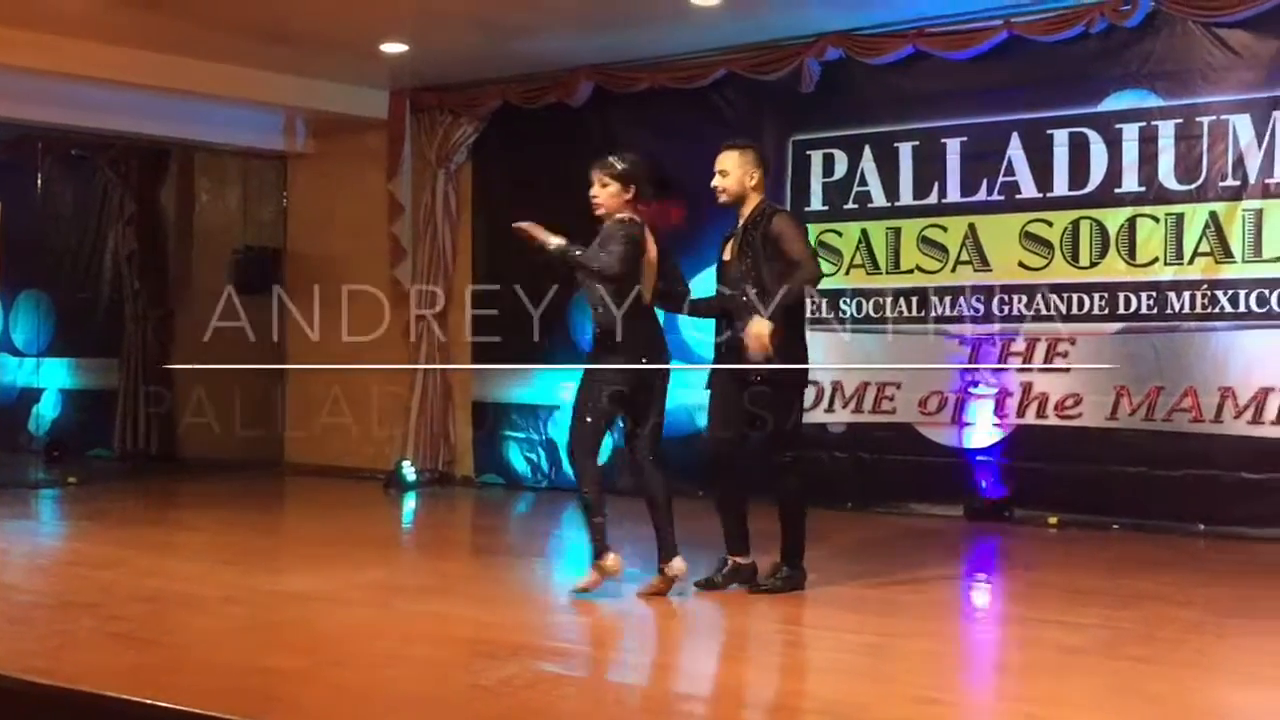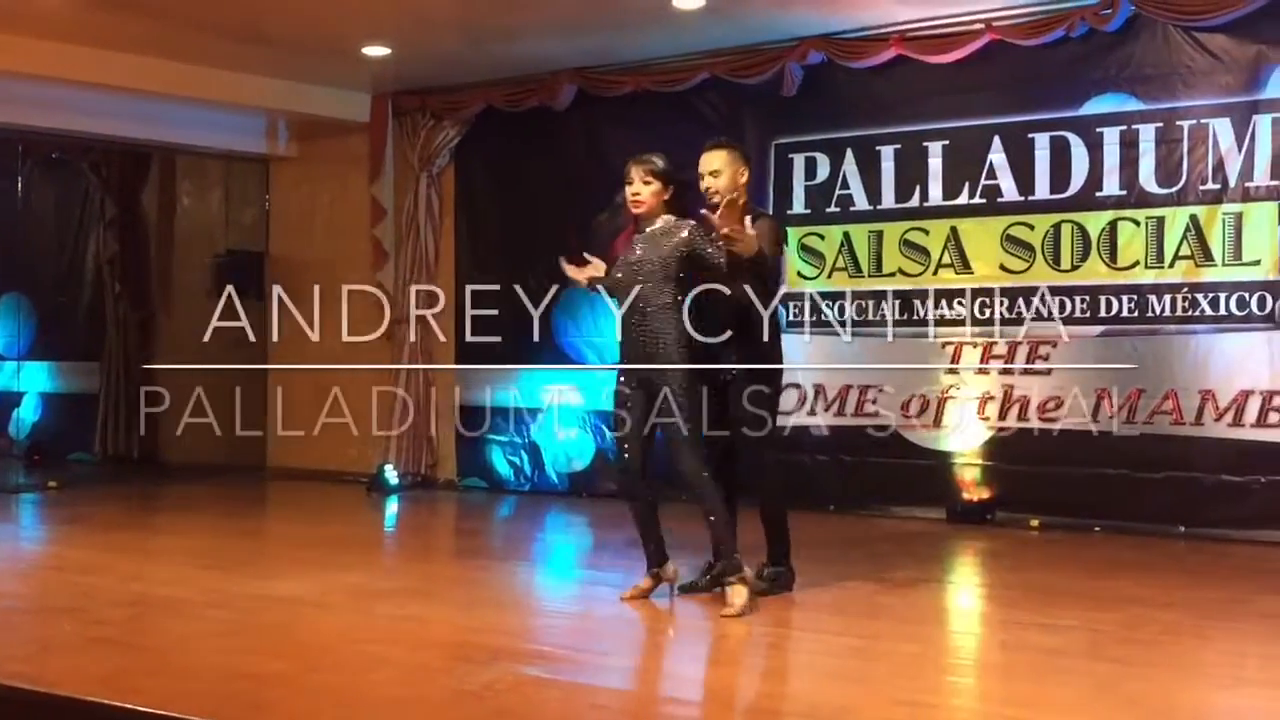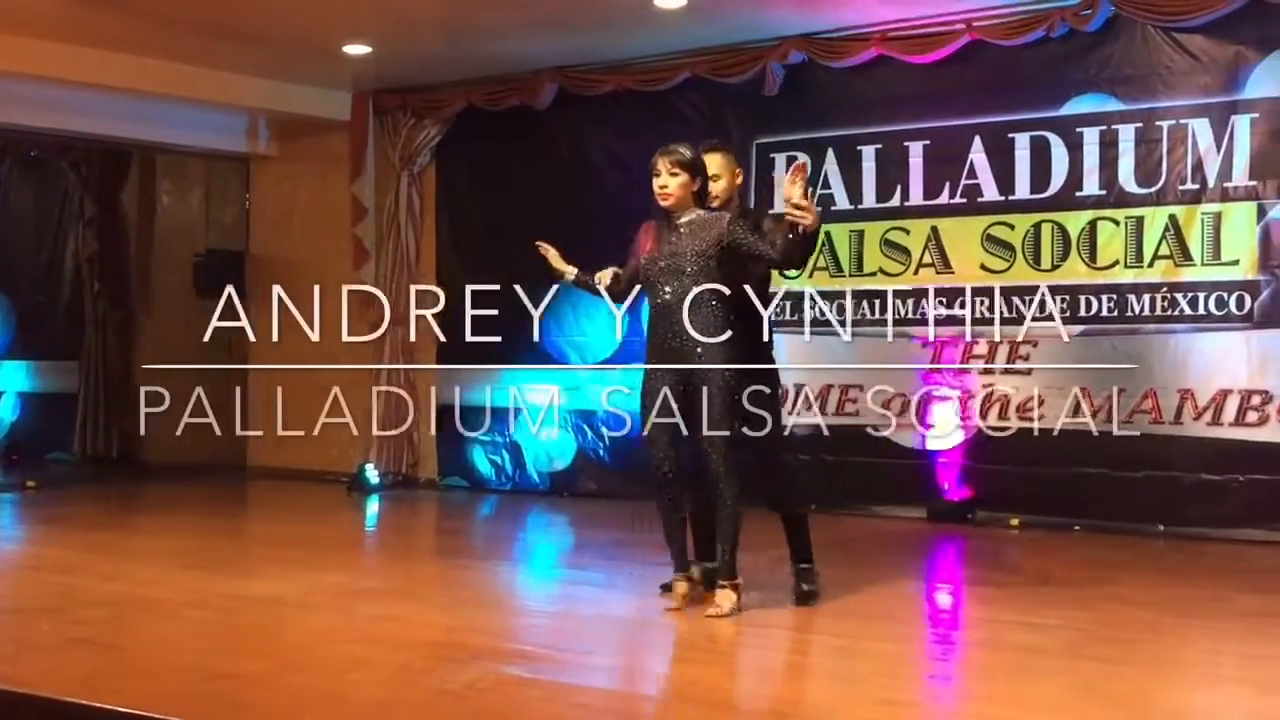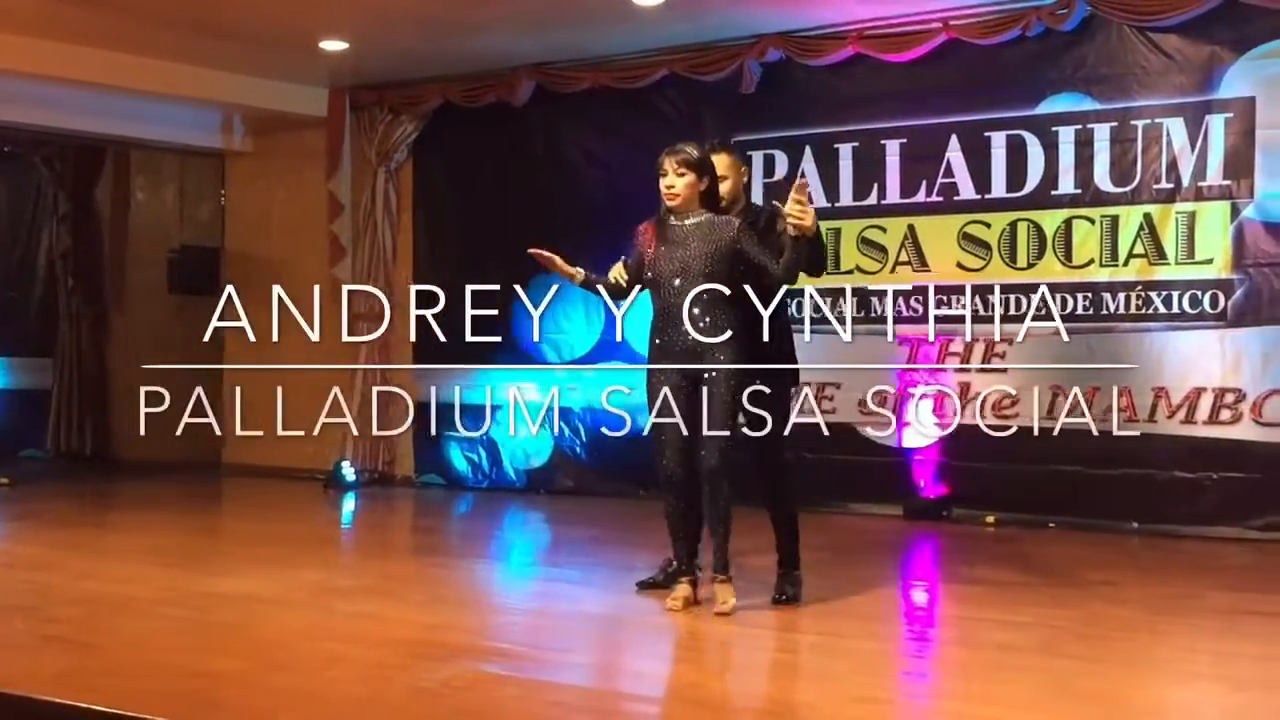
dt=0.3s
person 1, frame 1
left shoulder: (621, 229)
right shoulder: (640, 230)
left elbow: (612, 269)
right elbow: (673, 289)
left wrist: (557, 245)
left hip: (616, 352)
right hip: (650, 354)
left knee: (582, 450)
right knee: (643, 457)
left ankle: (603, 554)
right ankle: (669, 560)
person 1, frame 2
left shoulder: (686, 232)
right shoulder: (631, 242)
left elbow: (727, 269)
right wrist: (591, 279)
left hip: (675, 359)
right hip: (634, 363)
left knee: (689, 463)
right knee: (629, 466)
left ankle: (735, 574)
right ankle: (658, 566)
person 1, frame 3
left shoulder: (721, 225)
right shoulder: (649, 234)
left elbow: (777, 256)
right elbow: (620, 289)
right wrist: (568, 271)
left hip: (710, 355)
right hip: (661, 359)
left knee: (716, 462)
right knee: (664, 464)
left ankle: (728, 580)
right ankle: (682, 571)
person 1, frame 4
left shoulder: (729, 230)
right shoulder: (648, 234)
left elbow: (780, 276)
right elbow: (624, 290)
right wrist: (574, 274)
left hip: (719, 356)
right hip: (667, 358)
left knee: (712, 461)
right knee: (672, 468)
left ankle: (722, 574)
right ankle: (684, 575)
person 2, frame 1
left shoulder: (776, 223)
right shoulder: (734, 235)
left elbow: (807, 271)
left wrist: (770, 319)
left hip: (774, 364)
right hip: (733, 363)
left knee: (776, 461)
right knee: (724, 455)
left ankle: (791, 564)
right ankle: (739, 559)
person 2, frame 2
left shoulder: (760, 226)
right shoulder: (706, 231)
left elbow: (766, 279)
left wrist: (749, 252)
left hip: (752, 365)
left knee: (756, 461)
right knee: (717, 463)
left ankle: (779, 565)
right ankle: (720, 563)
person 2, frame 3
left shoulder: (758, 226)
left elbow: (791, 256)
left wrist: (808, 227)
left hip: (746, 363)
left knee: (764, 464)
left ankle: (803, 564)
right ankle: (703, 560)
person 2, frame 4
left shoulder: (770, 224)
left elbow: (812, 266)
left wrist: (809, 234)
right wrist: (625, 269)
left hip: (764, 364)
left knee: (769, 462)
left ankle: (788, 569)
